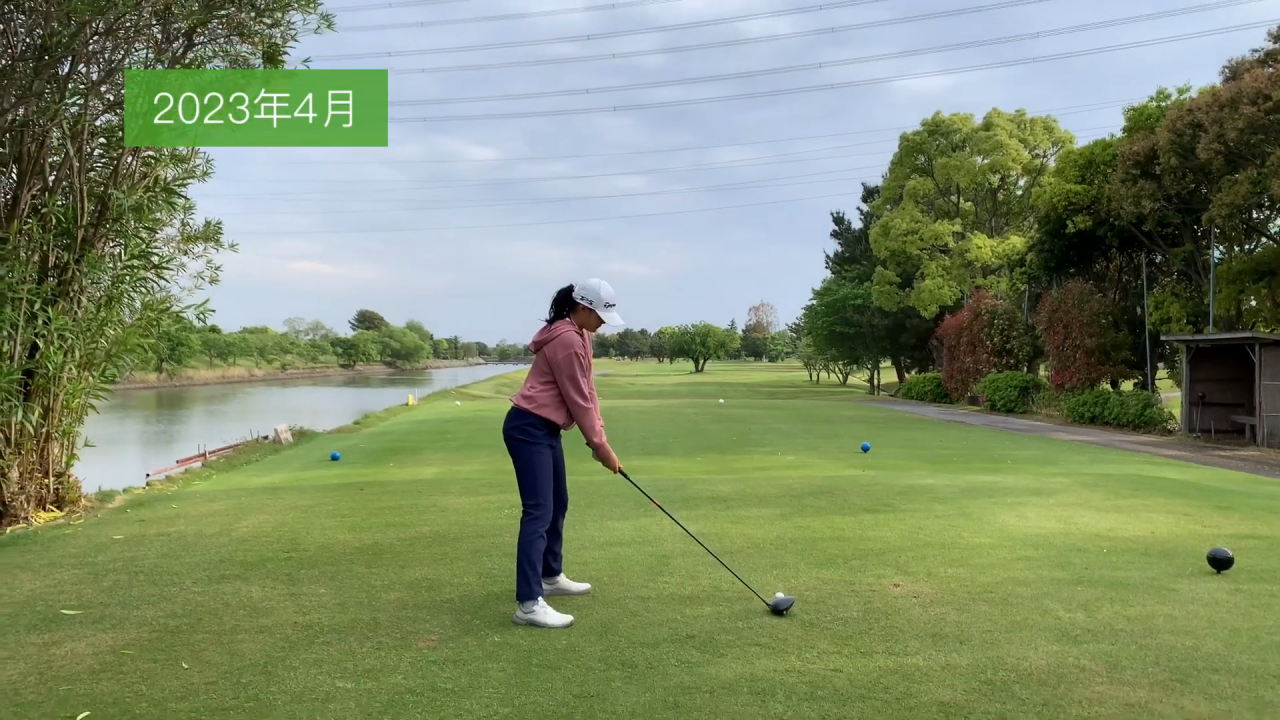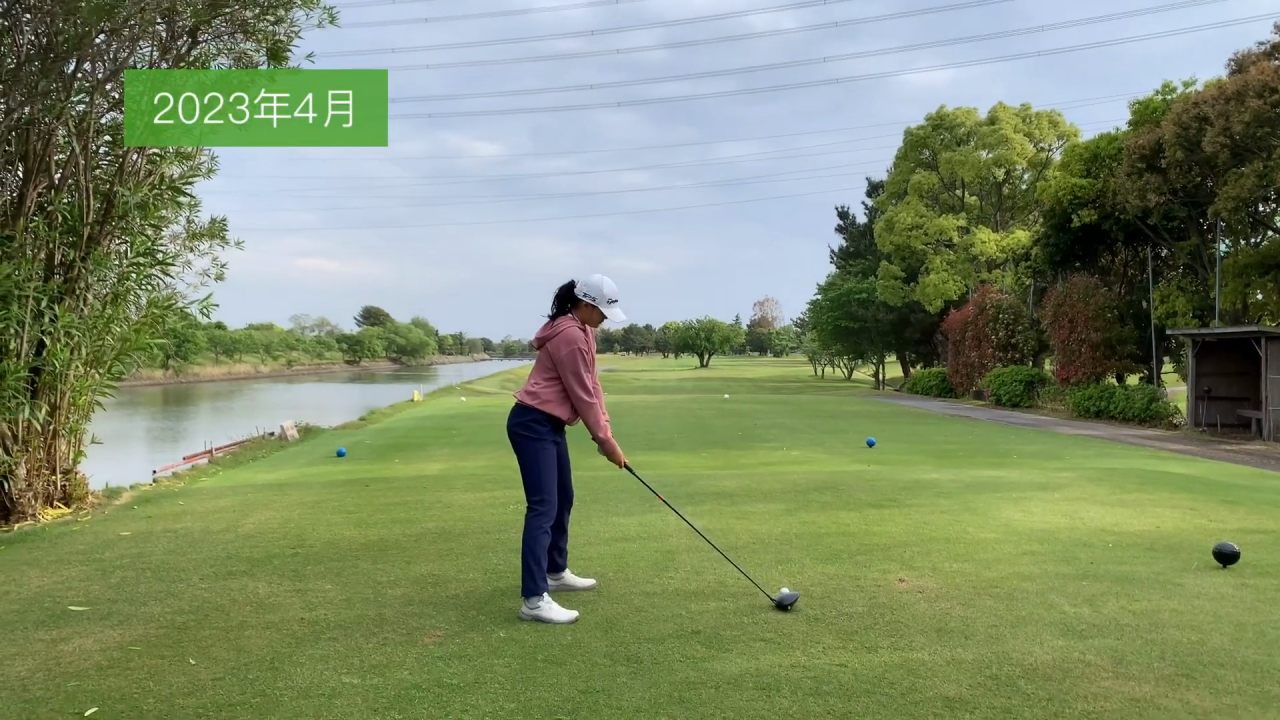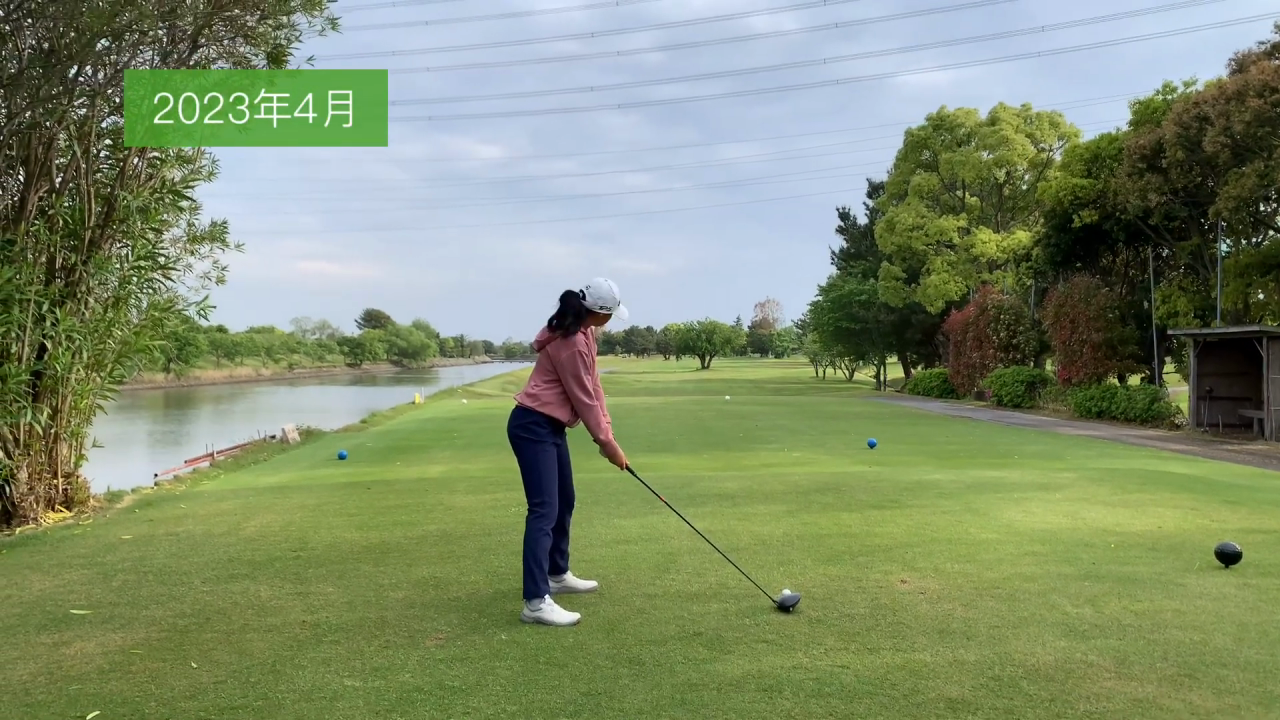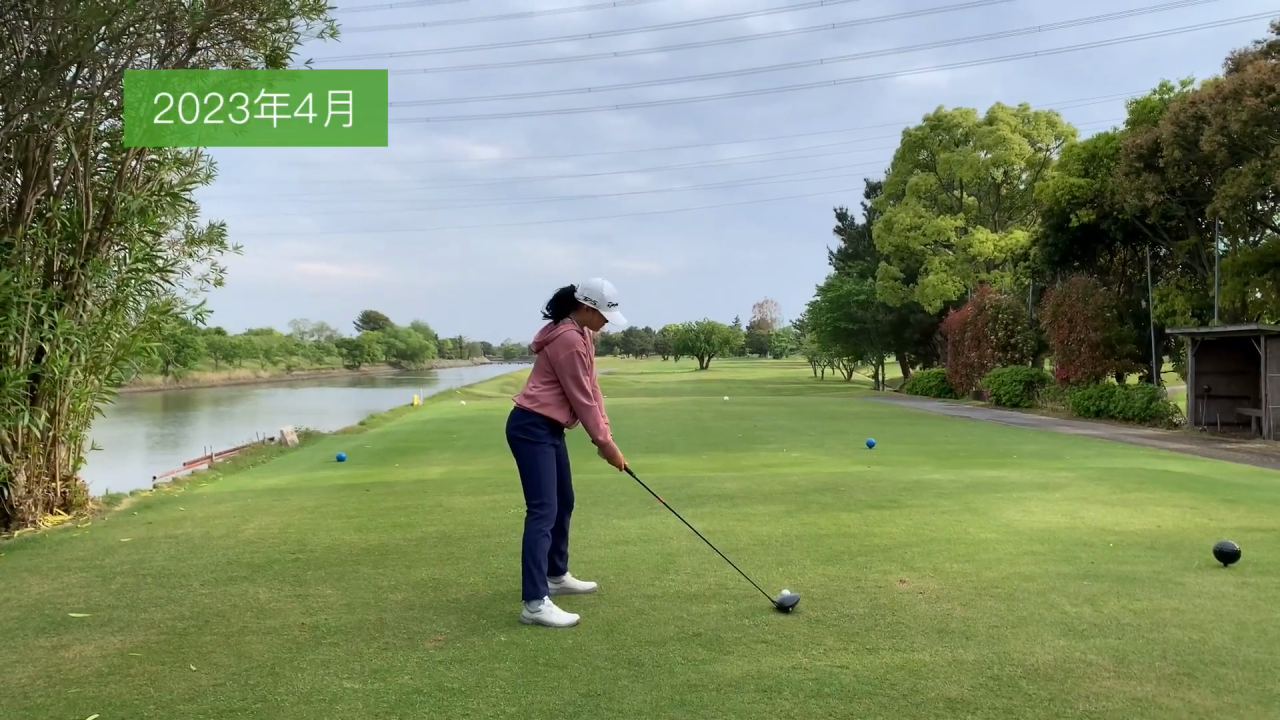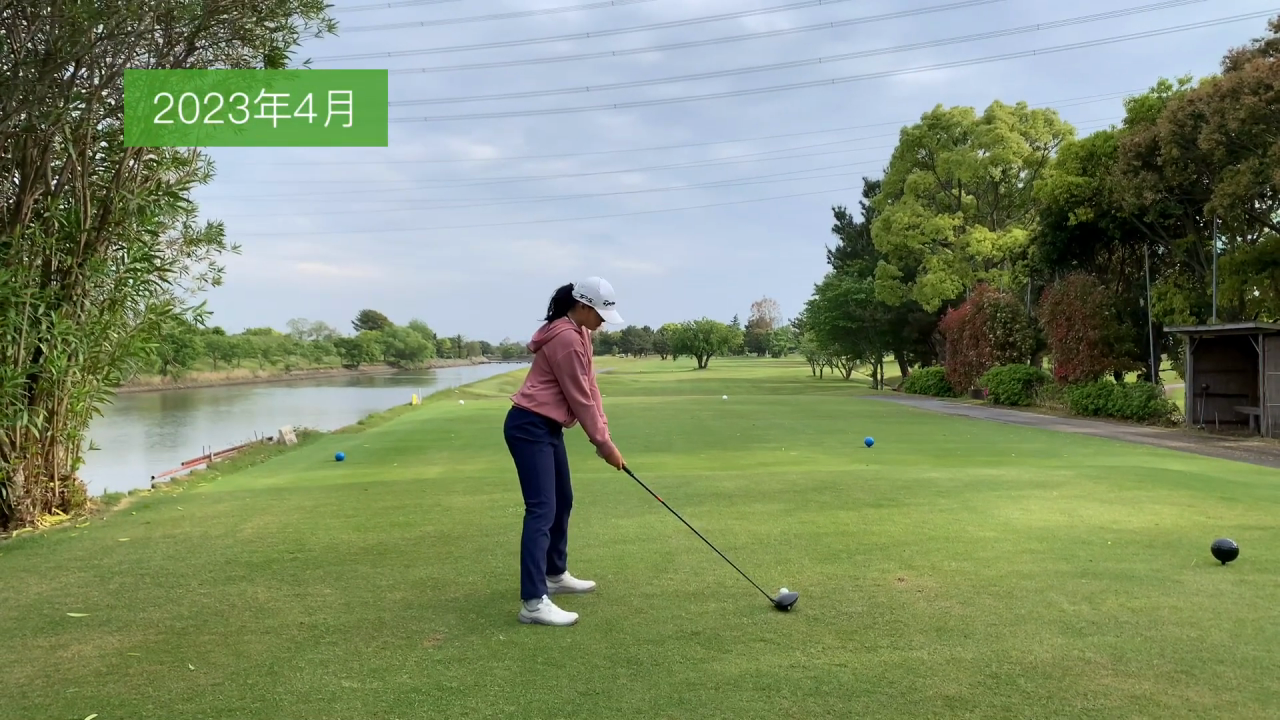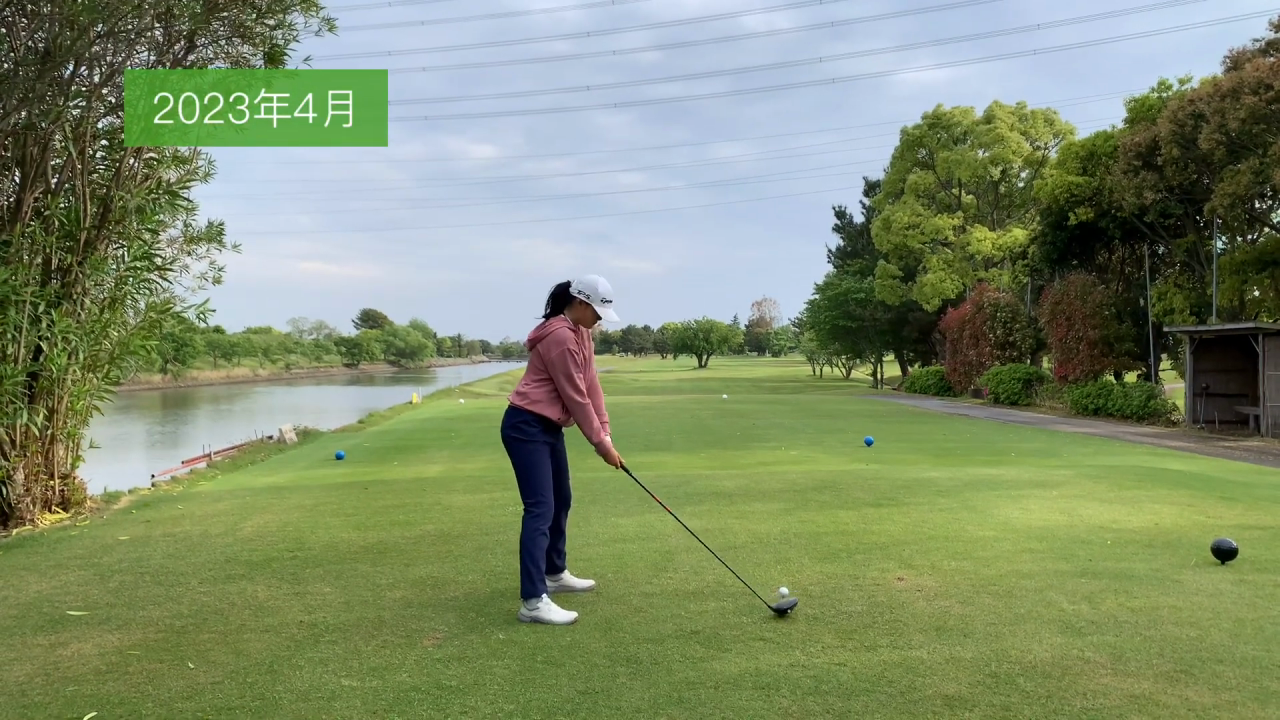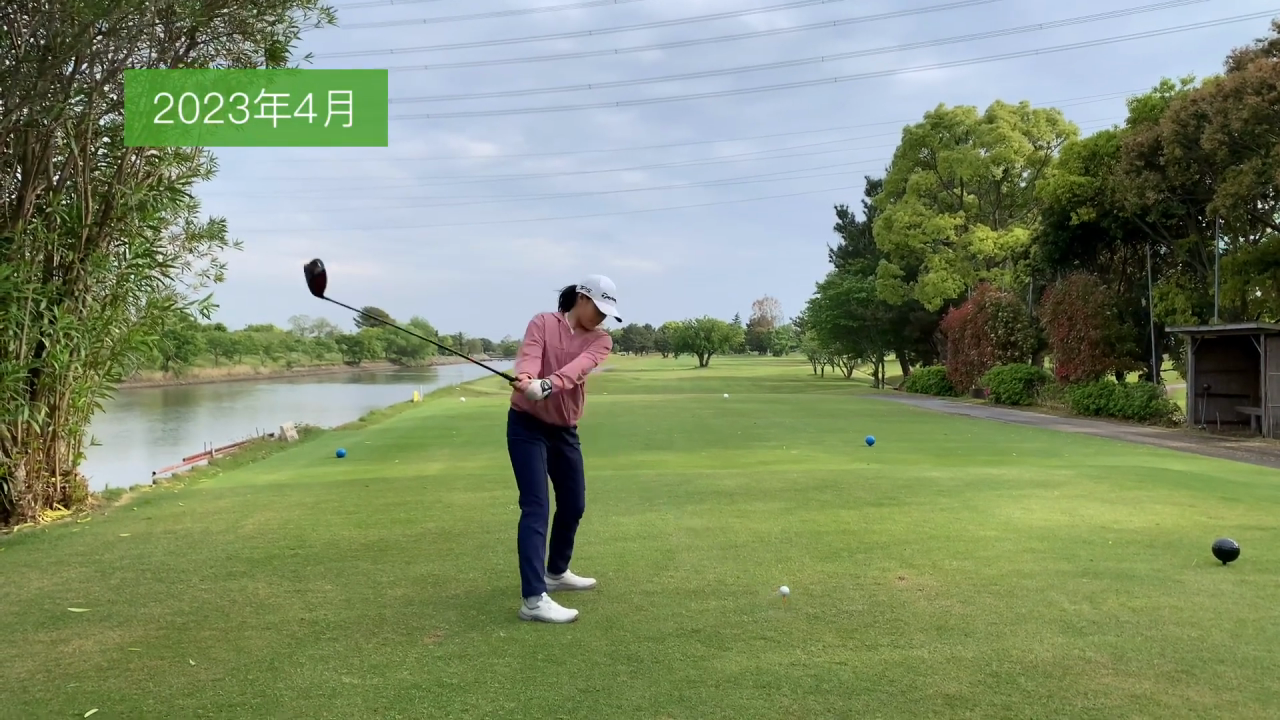
dt=0.4s
person 1, frame 1
left shoulder: (578, 334)
right shoulder: (567, 341)
left elbow: (588, 390)
right elbow: (578, 401)
left wrist: (600, 434)
right wrist: (601, 446)
left hip: (545, 428)
right hip: (529, 428)
left knee: (557, 504)
right knee: (538, 511)
left ankle: (550, 577)
right ankle: (528, 603)
person 1, frame 2
left shoulder: (582, 330)
right shoulder: (570, 337)
left elbow: (592, 385)
right elbow: (582, 396)
left wrist: (606, 430)
right wrist: (606, 441)
left hip: (550, 424)
right hip: (533, 424)
left knee: (563, 499)
right knee: (543, 507)
left ankle: (556, 573)
right ankle: (534, 600)
person 1, frame 3
left shoulder: (583, 332)
right shoulder: (571, 342)
left elbow: (594, 385)
right elbow: (583, 398)
left wrist: (608, 432)
right wrist: (607, 442)
left hip: (550, 426)
right hip: (533, 426)
left knee: (564, 501)
right knee: (544, 509)
left ankle: (557, 574)
right ankle: (536, 601)
person 1, frame 4
left shoulder: (581, 333)
right shoulder: (568, 340)
left elbow: (592, 388)
right elbow: (581, 399)
left wrist: (606, 433)
right wrist: (606, 444)
left hip: (549, 428)
right hip: (532, 427)
left knee: (563, 503)
right knee: (543, 511)
left ankle: (556, 576)
right ankle: (535, 603)
person 1, frame 5
left shoulder: (578, 332)
right shoulder: (566, 340)
left elbow: (590, 387)
right elbow: (579, 398)
left wrist: (604, 433)
right wrist: (603, 443)
left hip: (547, 427)
right hip: (530, 427)
left knee: (562, 502)
right knee: (542, 509)
left ankle: (555, 575)
right ankle: (534, 602)
person 1, frame 6
left shoulder: (582, 333)
right shoulder: (560, 338)
left elbow: (590, 385)
right elbow: (575, 397)
left wrist: (605, 431)
right wrist: (600, 442)
left hip: (550, 427)
right hip: (526, 426)
left knee: (561, 503)
right knee: (541, 509)
left ankle: (555, 574)
right ankle: (533, 601)
person 1, frame 7
left shoulder: (599, 339)
right shoulder: (544, 322)
left elbow: (577, 368)
right elbow: (529, 356)
left wrist: (547, 384)
right wrist: (524, 378)
left hip: (563, 429)
right hip: (527, 424)
left knee: (573, 504)
right knee: (536, 507)
left ankle: (557, 572)
right ankle: (534, 599)
